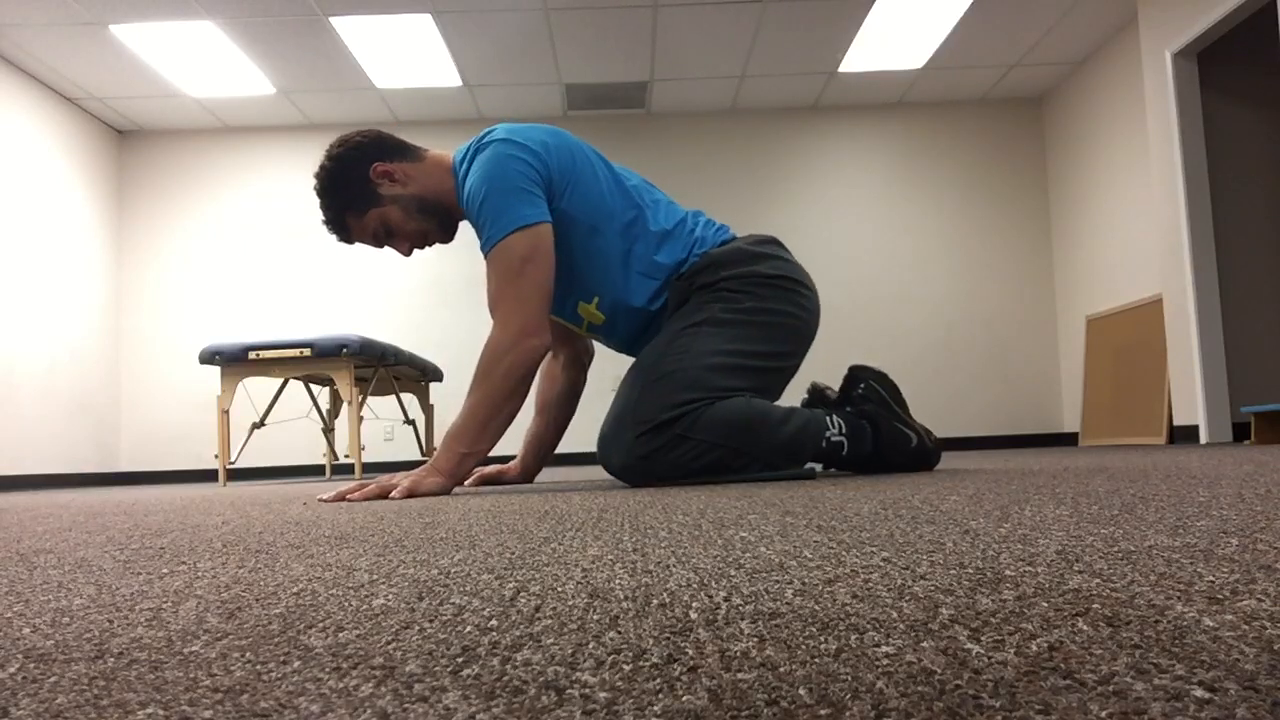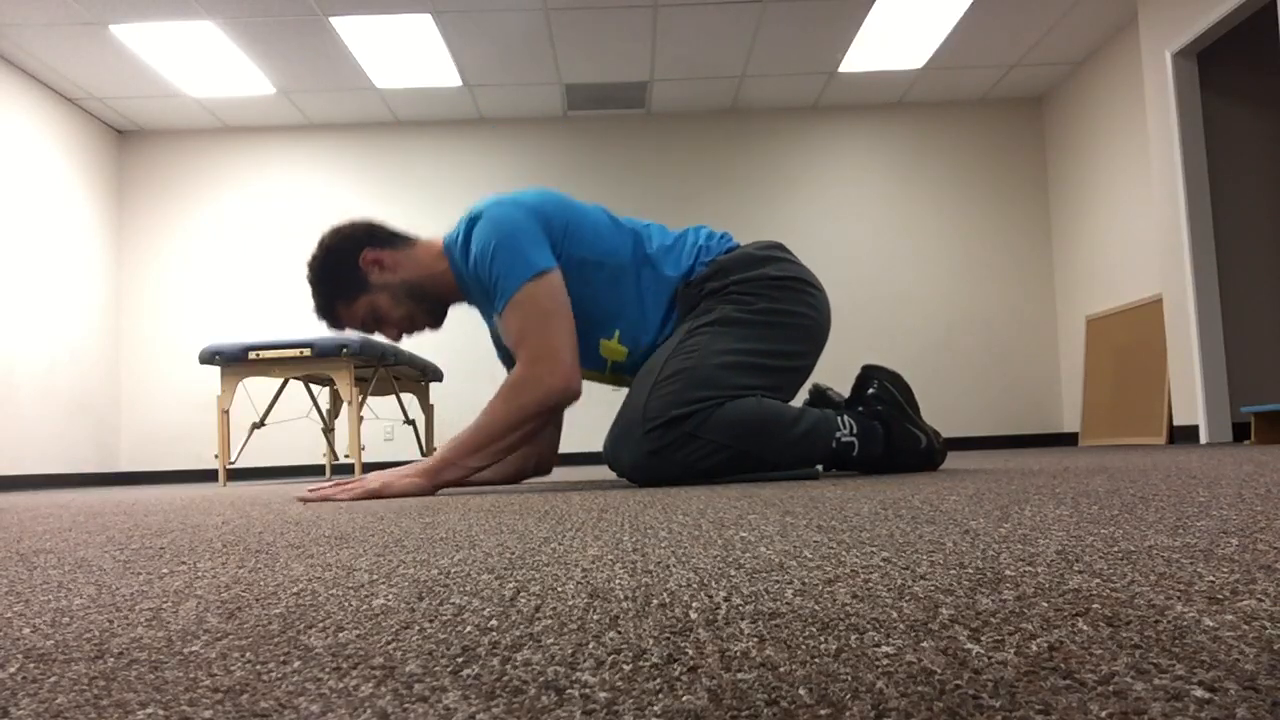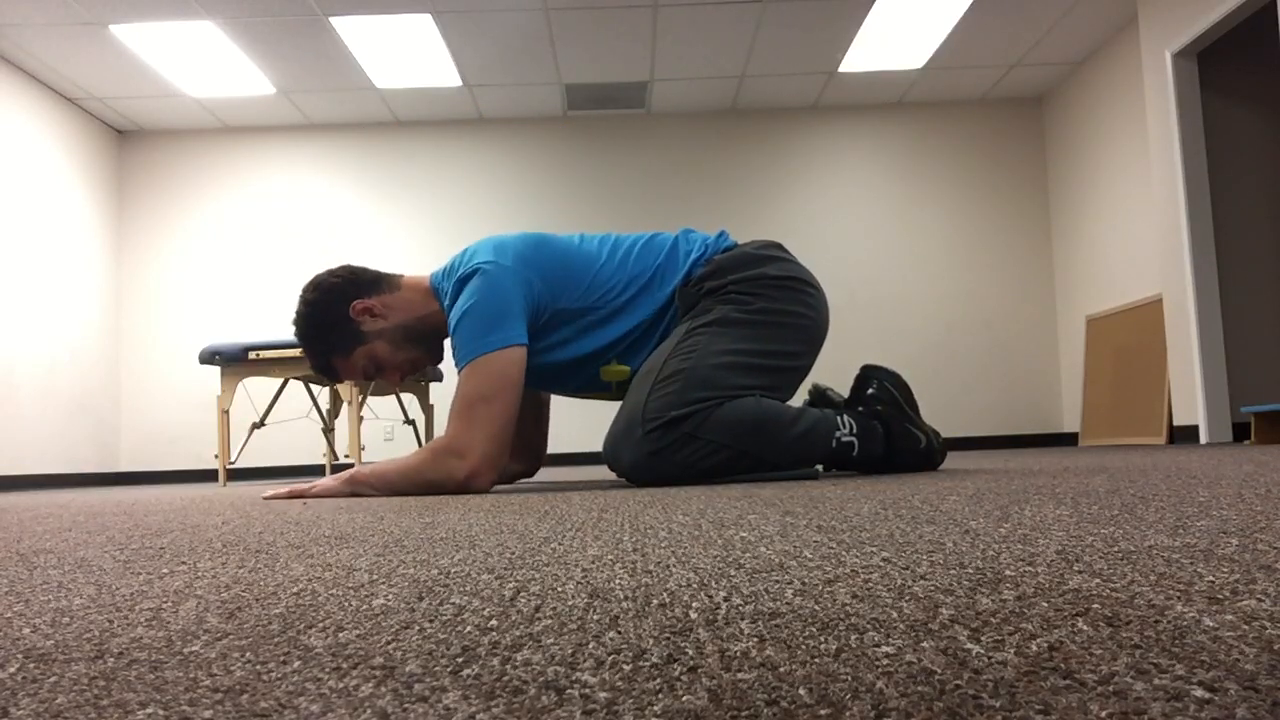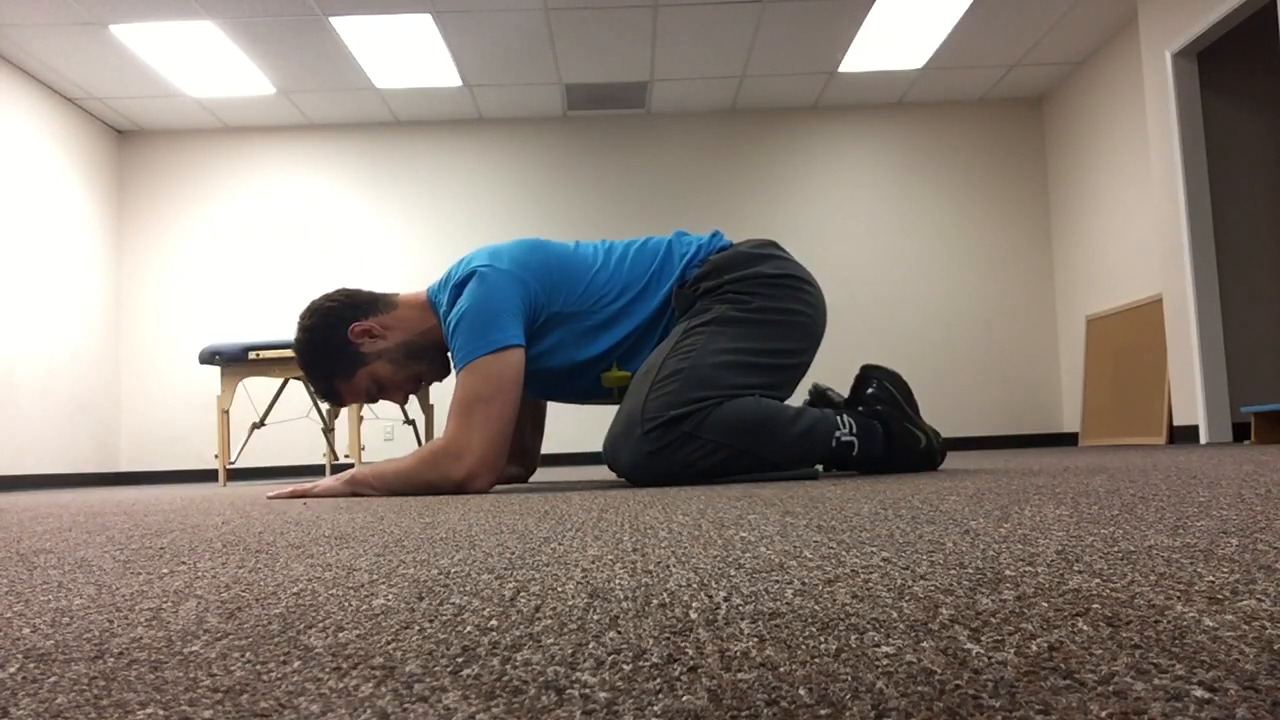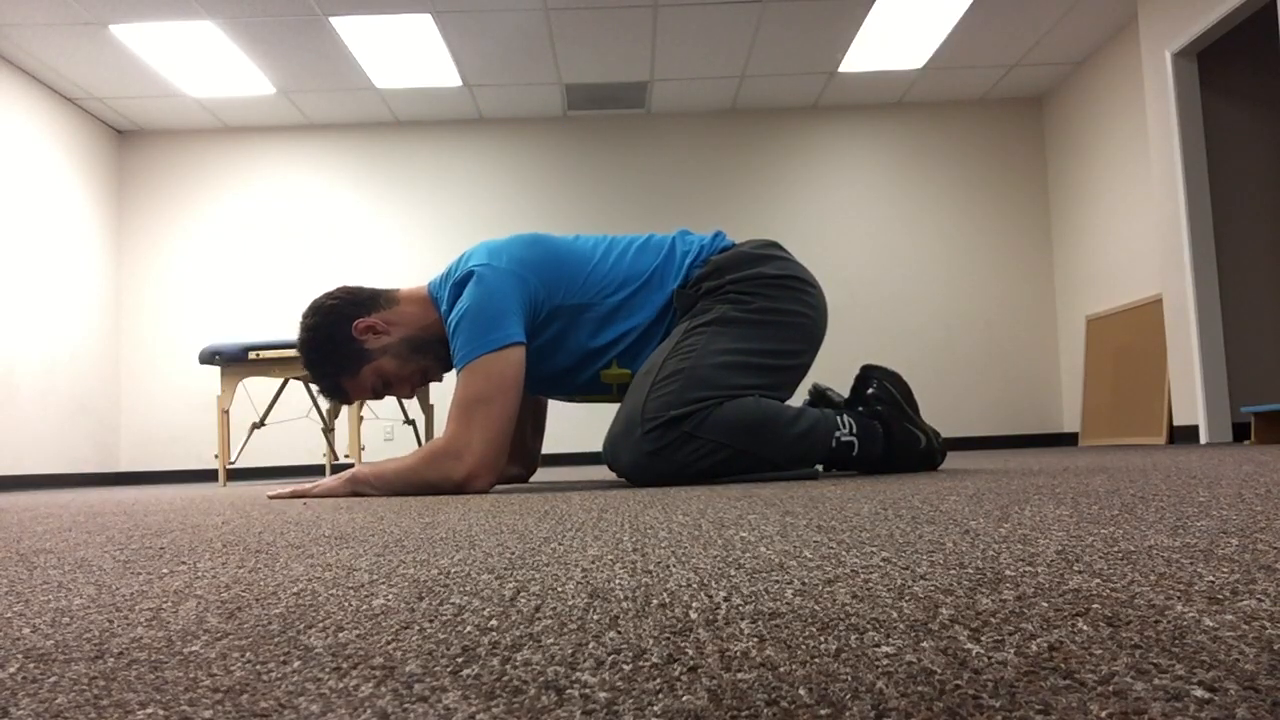
dt=1s
person 1, frame 1
left shoulder: (496, 163)
right shoulder: (501, 187)
left elbow: (522, 337)
right elbow: (567, 350)
left wrist: (445, 466)
right wrist: (526, 465)
left hip: (746, 290)
right hip: (733, 297)
left knee: (639, 447)
right knee: (638, 448)
left ankle: (854, 431)
right ankle: (827, 417)
person 1, frame 2
left shoulder: (496, 230)
right shoulder: (495, 293)
left elbow: (552, 378)
right elbow: (535, 447)
left wrist: (428, 471)
right wrist: (432, 474)
left hip: (759, 294)
right hip: (727, 313)
left knee: (650, 449)
right knee: (634, 455)
left ankle: (865, 432)
right ankle: (832, 416)
person 1, frame 3
left shoulder: (484, 285)
right shoulder: (490, 295)
left elbow: (471, 463)
right elbow: (521, 457)
left wrist: (352, 479)
right wrist: (382, 478)
left hip: (757, 292)
right hip: (746, 300)
left knee: (648, 446)
right knee: (633, 454)
left ankle: (864, 431)
right ankle: (836, 415)
person 1, frame 4
left shoulder: (480, 294)
right shoulder: (492, 314)
left elbow: (470, 465)
right elbow: (516, 461)
left wrist: (352, 479)
right wrist: (382, 476)
left hip: (755, 290)
right hip: (741, 298)
left knee: (646, 445)
right knee: (641, 451)
left ankle: (865, 431)
right ankle: (836, 416)
person 1, frame 5
left shoulder: (482, 290)
right shoulder: (489, 305)
left elbow: (471, 464)
right elbow: (516, 460)
left wrist: (353, 479)
right wrist: (383, 476)
left hip: (755, 292)
right hip: (743, 299)
left knee: (645, 446)
right knee: (642, 451)
left ankle: (863, 431)
right ankle: (825, 417)
